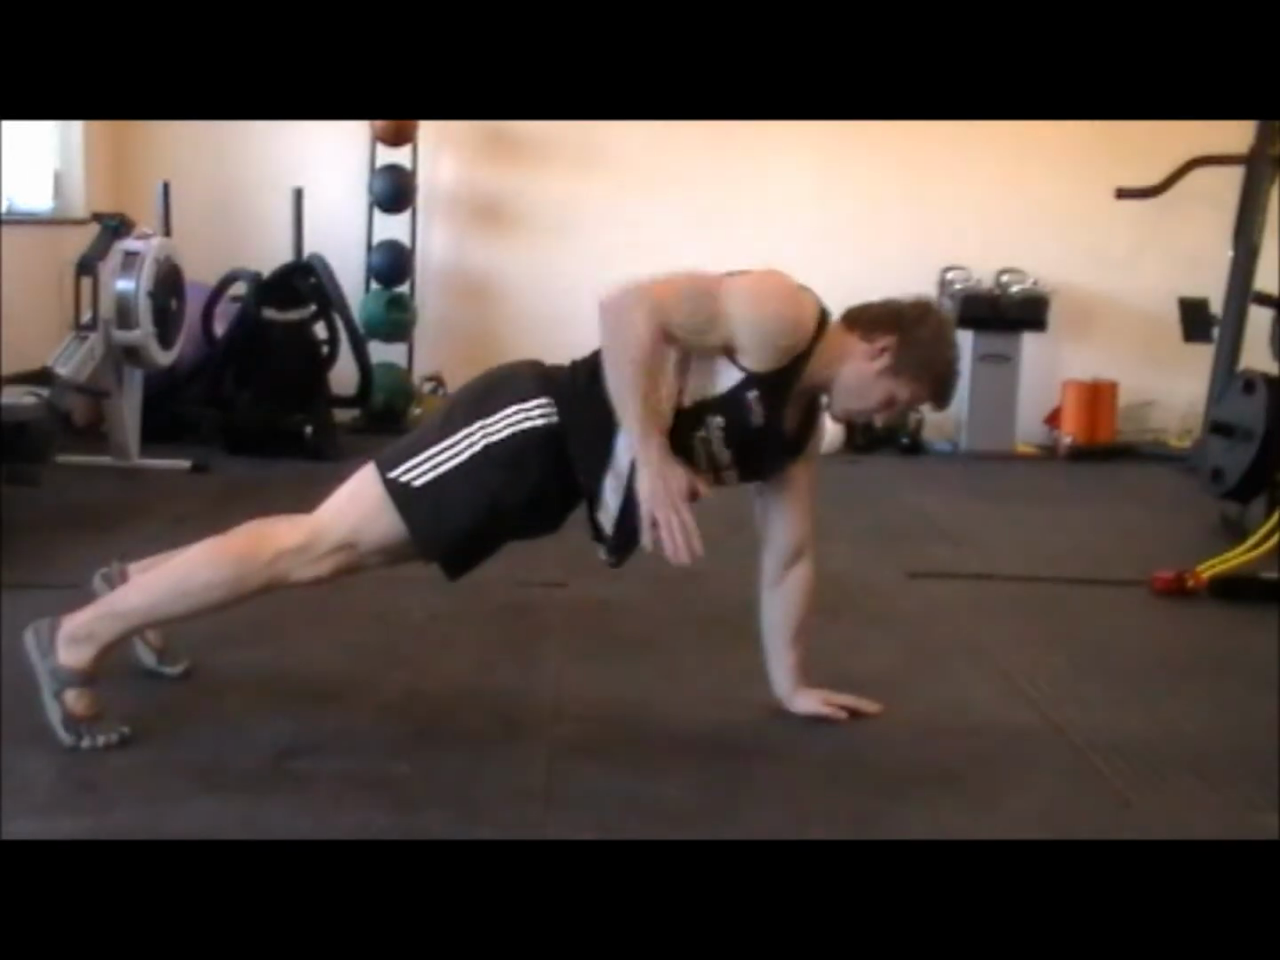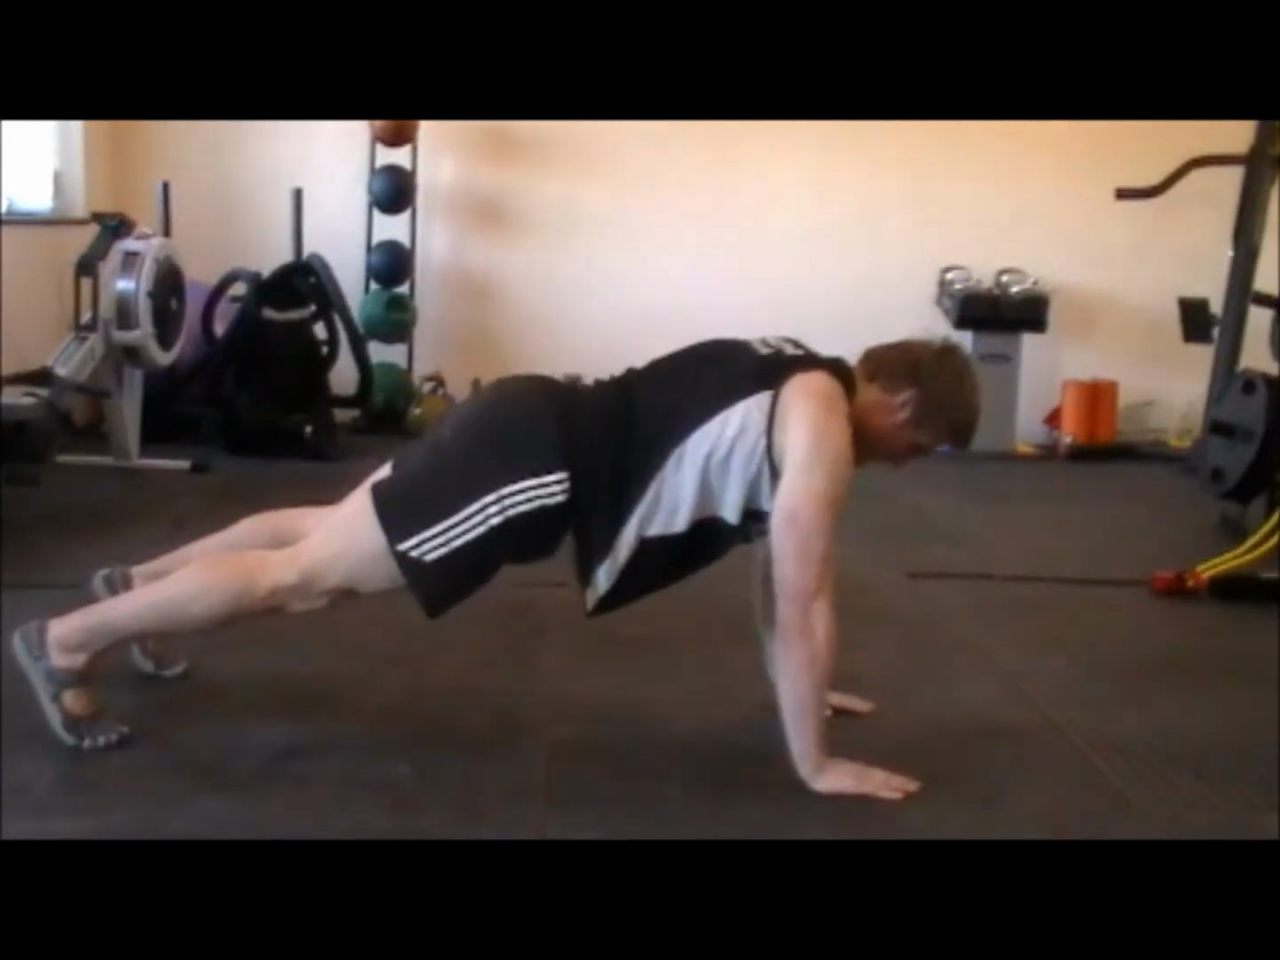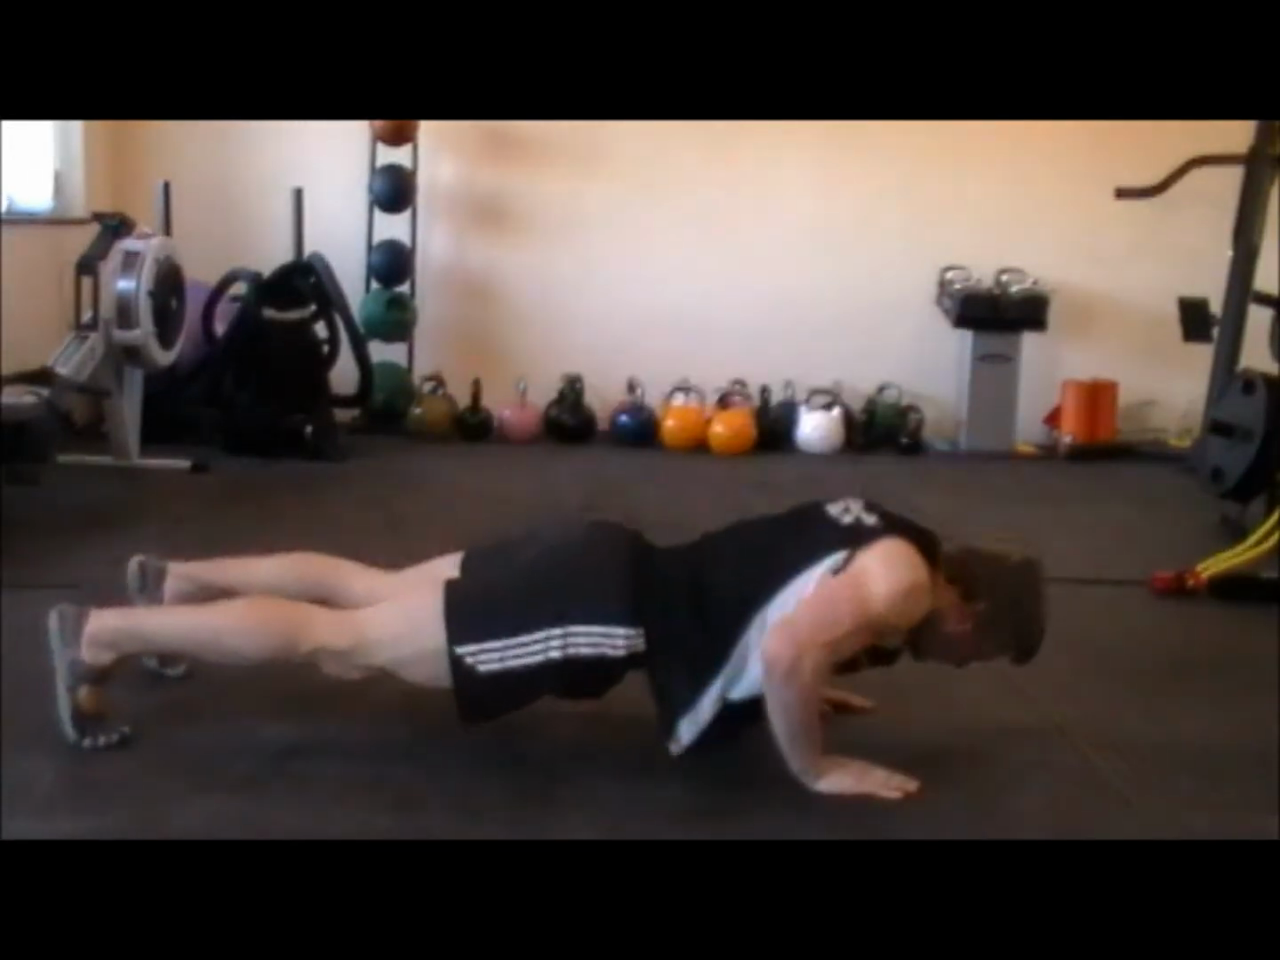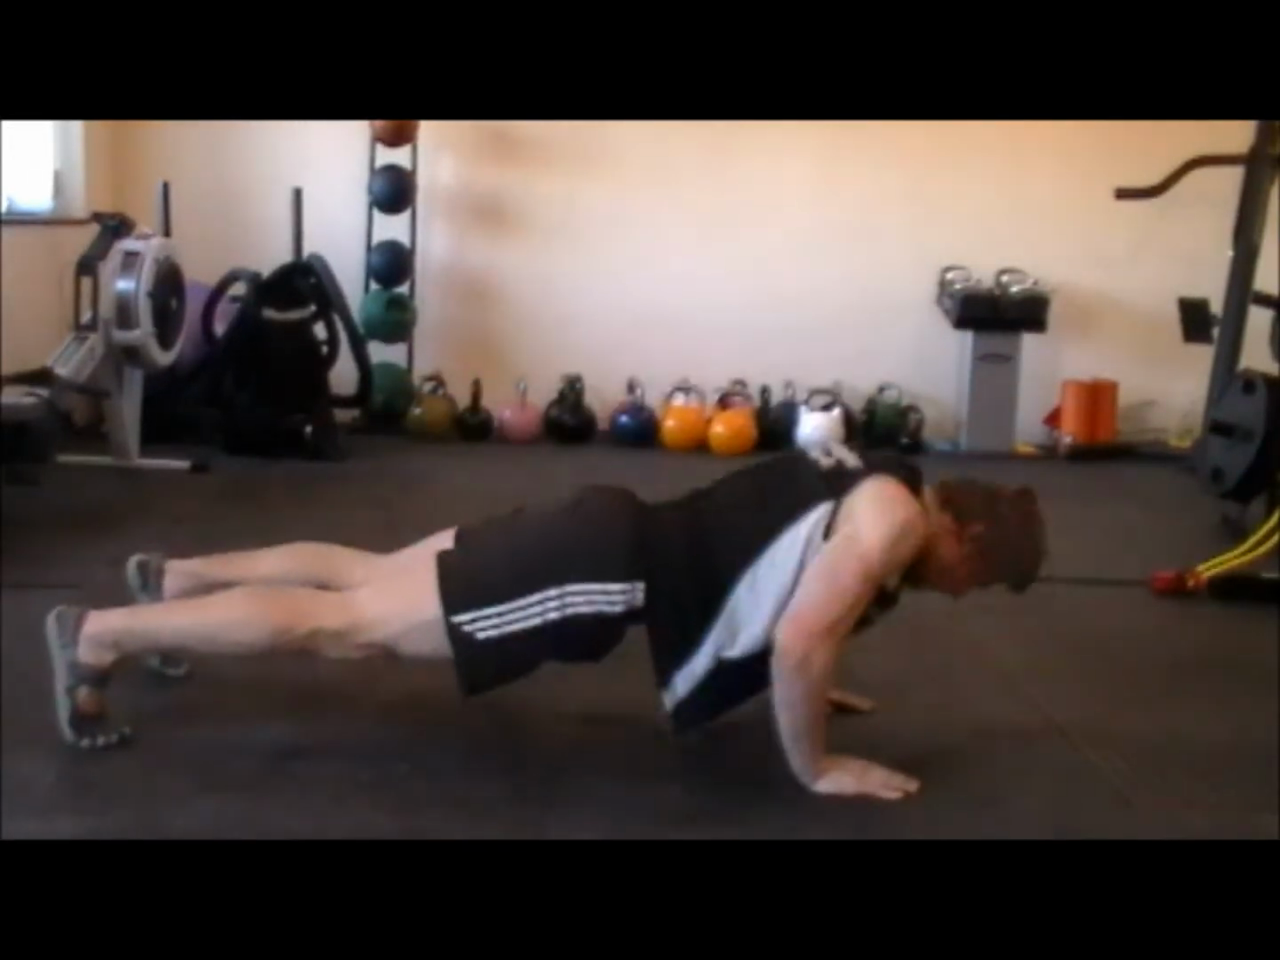
dt=0.7s
person 1, frame 1
left shoulder: (803, 414)
right shoulder: (779, 314)
left elbow: (788, 552)
right elbow: (627, 308)
left wrist: (789, 683)
right wrist: (656, 458)
left hip: (549, 483)
right hip: (524, 428)
left knee: (343, 554)
right knee: (314, 546)
left ankle: (137, 580)
right ankle: (73, 639)
person 1, frame 2
left shoulder: (802, 393)
right shoulder: (824, 422)
left elbow: (775, 562)
right elbow: (803, 599)
left wrist: (800, 689)
right wrist: (816, 763)
left hip: (536, 430)
right hip: (535, 465)
left knee: (323, 532)
right knee: (305, 576)
left ankle: (134, 582)
right ankle: (64, 645)
person 1, frame 3
left shoulder: (875, 545)
right shoulder: (903, 583)
right elbow: (787, 651)
left wrist: (809, 687)
right wrist: (815, 766)
left hip: (603, 568)
right hip: (604, 612)
left knee: (365, 589)
right knee: (346, 638)
left ankle: (171, 581)
right ankle: (97, 634)
person 1, frame 4
left shoulder: (873, 491)
right shoulder: (898, 519)
right elbow: (801, 642)
left wrist: (803, 679)
right wrist: (815, 765)
left hip: (606, 535)
right hip: (607, 573)
left knee: (363, 574)
right knee: (345, 623)
left ankle: (171, 578)
right ankle: (95, 639)
